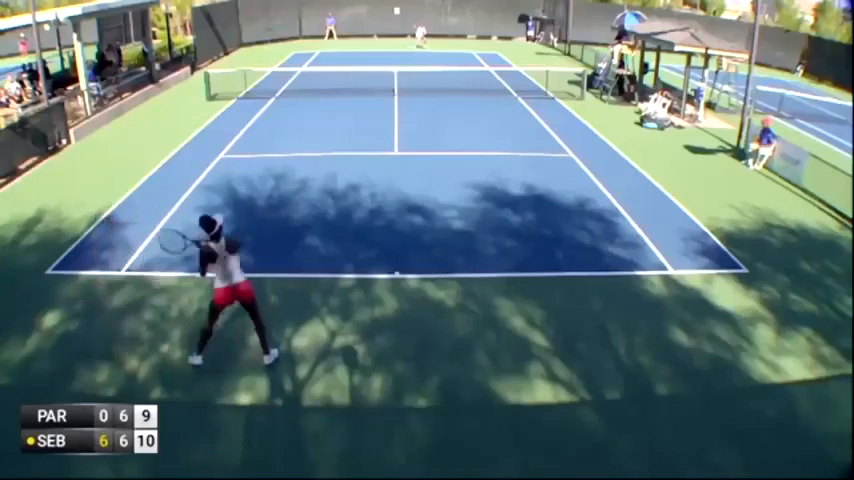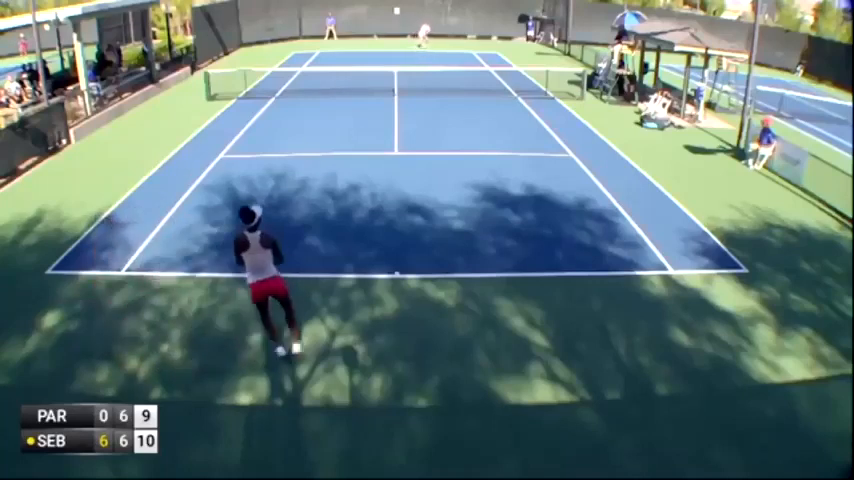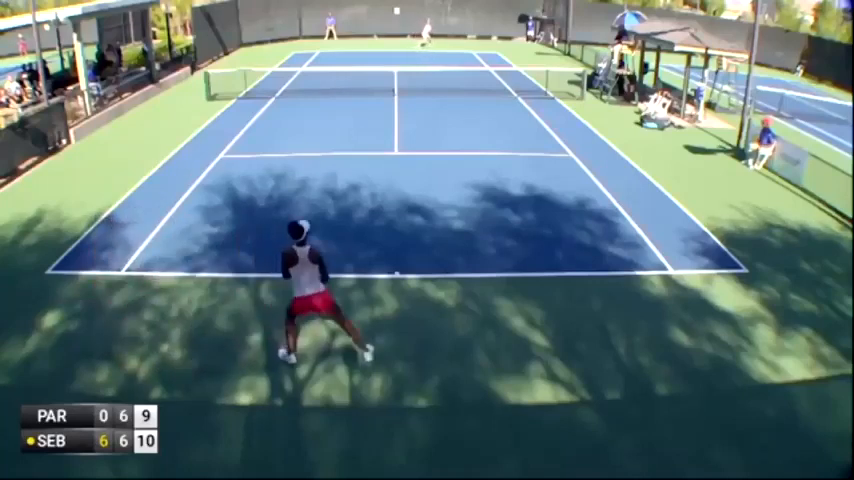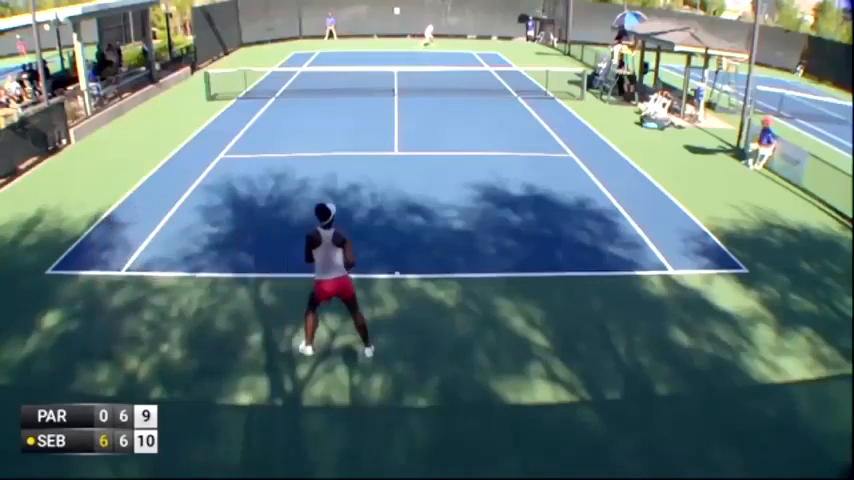
dt=0.2s
person 1, frame 1
left shoulder: (205, 251)
right shoulder: (230, 243)
left elbow: (203, 273)
left hip: (223, 290)
right hip: (242, 286)
left knee: (210, 322)
right knee: (256, 319)
left ankle: (198, 355)
right ankle: (267, 354)
person 1, frame 2
left shoulder: (238, 240)
right shoulder: (266, 238)
left elbow: (240, 262)
right elbow: (280, 259)
left hip: (256, 285)
right hip: (274, 281)
left knee: (264, 316)
right knee: (289, 310)
left ankle: (279, 346)
right ankle: (295, 343)
person 1, frame 3
left shoulder: (287, 254)
right shoulder: (315, 253)
left elbow: (286, 275)
right elbow: (325, 278)
left hip: (302, 299)
right hip: (321, 296)
left knee: (290, 318)
right knee: (343, 320)
left ankle: (290, 353)
right ankle: (365, 351)
person 1, frame 4
left shoulder: (312, 237)
right shoulder: (340, 238)
left elbow: (308, 259)
right elbow: (351, 262)
left hip: (322, 283)
right hip: (342, 281)
left knee: (311, 309)
right knee: (355, 312)
left ankle: (308, 346)
right ankle: (367, 347)
